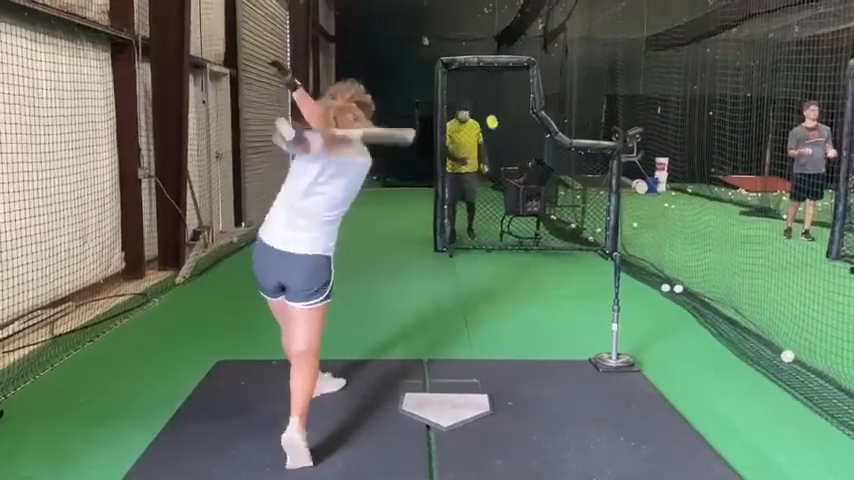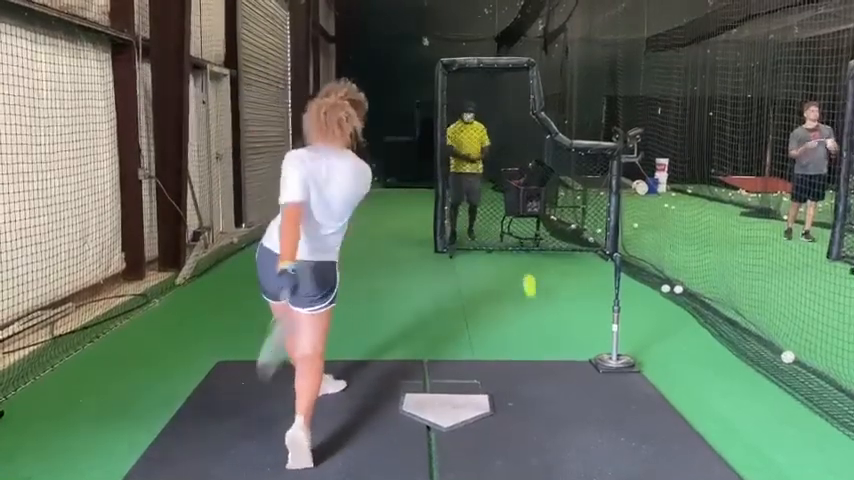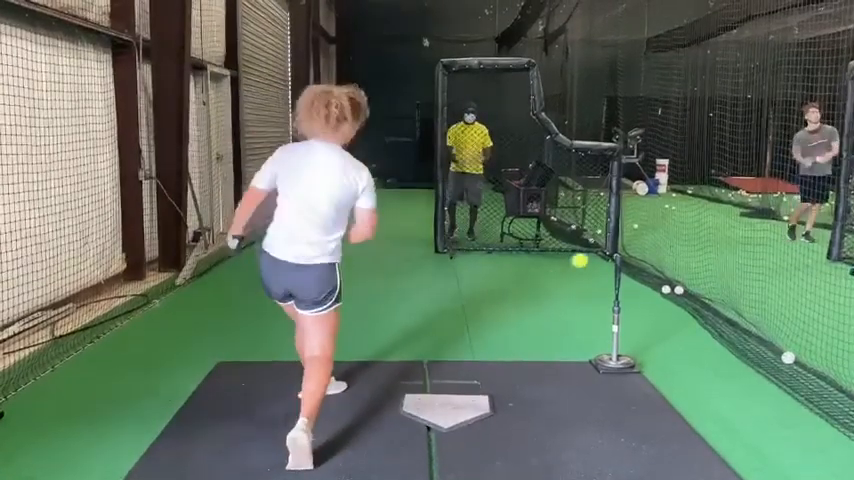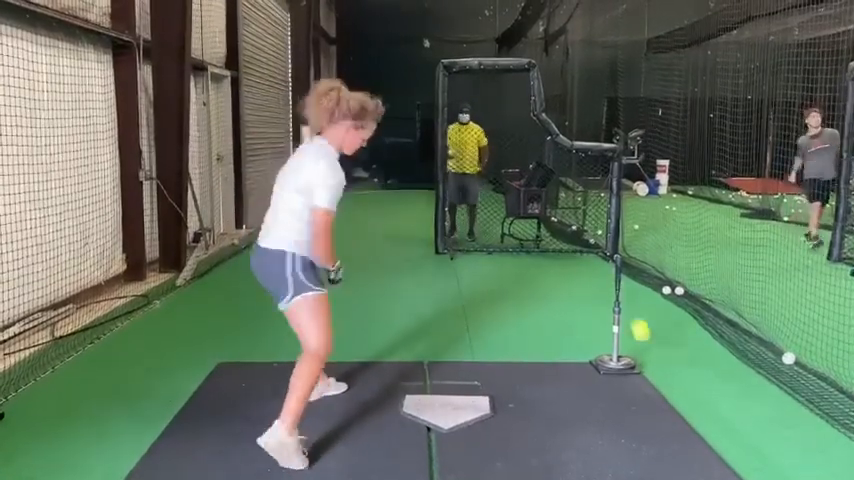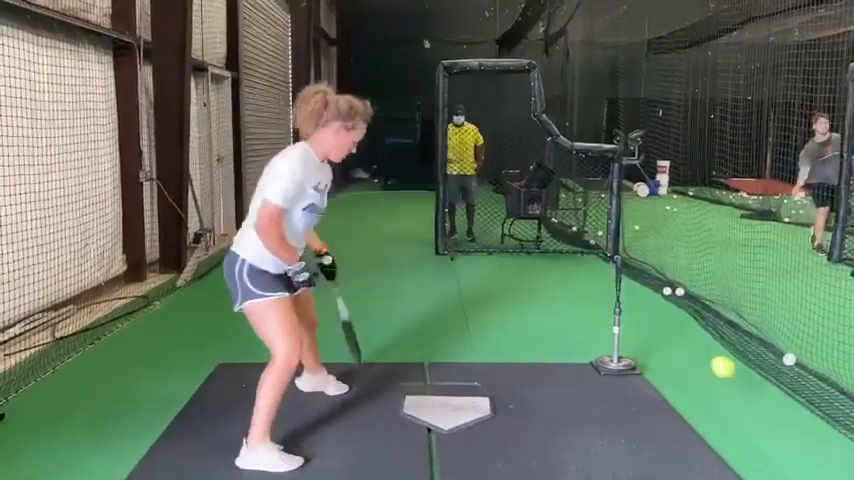
dt=0.3s
person 1, frame 1
left shoulder: (318, 144)
right shoulder: (361, 158)
left elbow: (316, 127)
right elbow: (333, 126)
left wrist: (294, 135)
right wrist: (297, 89)
left hip: (270, 252)
right hip: (312, 261)
left knee: (292, 329)
right knee: (304, 349)
left ankle: (312, 379)
right ankle: (297, 425)
person 1, frame 2
left shoulder: (299, 160)
right shoulder: (361, 171)
left elbow: (291, 214)
left wrist: (285, 264)
left hip: (277, 262)
right hip: (319, 268)
left knee: (291, 332)
right knee: (310, 351)
left ankle: (315, 381)
right ankle: (302, 426)
person 1, frame 3
left shoulder: (286, 155)
right shoulder: (358, 173)
left elbow: (250, 200)
right elbow: (365, 232)
left wrist: (234, 233)
left hip: (274, 262)
right hip: (318, 271)
left knee: (307, 327)
right knee: (319, 354)
left ankle: (317, 383)
right ankle: (303, 427)
person 1, frame 4
left shoulder: (313, 152)
right shoulder: (327, 167)
right elbow: (318, 234)
right wrist: (332, 265)
left hip: (277, 254)
right hip: (286, 260)
left knee: (317, 320)
right knee: (318, 345)
left ankle: (316, 381)
right ankle: (283, 429)
person 1, frame 5
left shoulder: (321, 169)
right shoulder: (294, 165)
right elbow: (265, 225)
left wrist: (322, 251)
right wrist: (296, 264)
left hip: (278, 265)
right hip: (251, 267)
left knee: (307, 321)
right knee: (287, 352)
left ankle: (313, 374)
right ankle: (256, 446)
person 2, frame 1
left shoulder: (825, 130)
right shoulder: (796, 131)
left elbow: (829, 148)
right elbow: (790, 152)
left wrist: (832, 153)
right wrist: (800, 152)
left hip: (818, 172)
right hip: (800, 172)
left knee: (811, 202)
right knee: (795, 202)
left ankle: (806, 231)
right ankle: (788, 228)
person 2, frame 2
left shoulder: (827, 130)
right shoulder: (797, 133)
left elbow: (835, 150)
right elbow: (791, 153)
left wrist: (833, 146)
right wrist: (805, 147)
left hip: (820, 173)
right hip: (802, 173)
left knee: (812, 203)
right knee: (796, 203)
left ankle: (806, 232)
right ankle: (789, 228)
person 2, frame 3
left shoulder: (830, 130)
right shoulder: (800, 136)
left elbow: (836, 149)
right elbow: (796, 156)
left wrist: (827, 156)
right wrist: (803, 160)
left hip: (824, 175)
right hip: (807, 175)
left knee: (817, 205)
right knee: (806, 204)
left ankle: (807, 232)
right ankle: (792, 225)
person 2, frame 4
left shoulder: (833, 134)
right shoulder: (802, 141)
right elbow: (799, 159)
right wrist: (794, 172)
left hip: (829, 178)
right hip: (811, 177)
left knee: (821, 207)
right knee: (816, 204)
left ankle: (810, 233)
right ankle: (815, 237)
person 2, frame 5
left shoulder: (838, 139)
right shoulder: (810, 148)
right elbow: (804, 169)
right wrist: (799, 186)
left hip: (834, 183)
right hip: (817, 183)
left knee: (827, 211)
right knee: (823, 209)
left ankle: (815, 231)
right ankle: (818, 243)
person 3, frame 1
left shoulder: (475, 125)
right shoulder: (449, 127)
left elbow: (480, 145)
left wrist: (484, 162)
right wrist: (457, 159)
left hip: (472, 170)
right hip: (454, 170)
left knee: (471, 201)
right knee: (452, 202)
left ankle: (470, 227)
right ankle: (452, 231)
person 3, frame 2
left shoulder: (481, 128)
right shoulder: (453, 128)
left elbow: (486, 148)
right elbow: (448, 148)
left wrist: (480, 155)
right wrist: (463, 156)
left hip: (475, 171)
right hip: (457, 171)
left knee: (473, 202)
right knee: (455, 202)
left ankle: (471, 229)
right ankle: (453, 232)
person 3, frame 3
left shoulder: (483, 130)
right shoulder: (454, 129)
left elbow: (488, 149)
right elbow: (448, 148)
left wrist: (484, 158)
right wrist: (452, 157)
left hip: (475, 172)
right hip: (456, 170)
left knee: (474, 203)
right knee: (452, 200)
left ankle: (471, 229)
right ankle: (452, 225)
person 3, frame 4
left shoulder: (477, 130)
right shoulder: (449, 130)
left elbow: (483, 147)
left wrist: (483, 163)
right wrist: (446, 154)
left hip: (471, 171)
right hip: (453, 171)
left knee: (472, 202)
right knee: (452, 201)
left ankle: (471, 230)
right ankle: (452, 226)
person 3, frame 5
left shoulder: (473, 129)
right shoulder: (446, 130)
left elbow: (480, 145)
left wrist: (480, 160)
right wrist: (445, 157)
left hip: (469, 171)
right hip: (452, 172)
left knee: (470, 202)
right knee: (451, 201)
left ankle: (470, 230)
right ankle: (452, 227)
